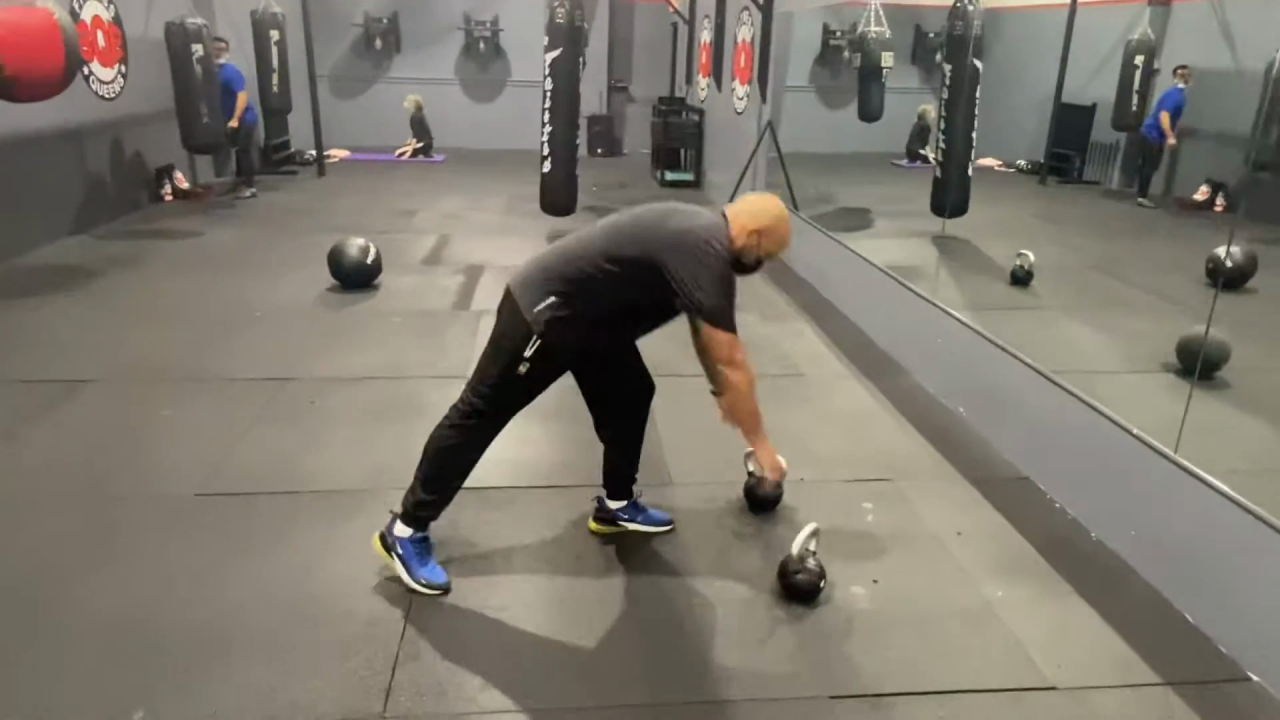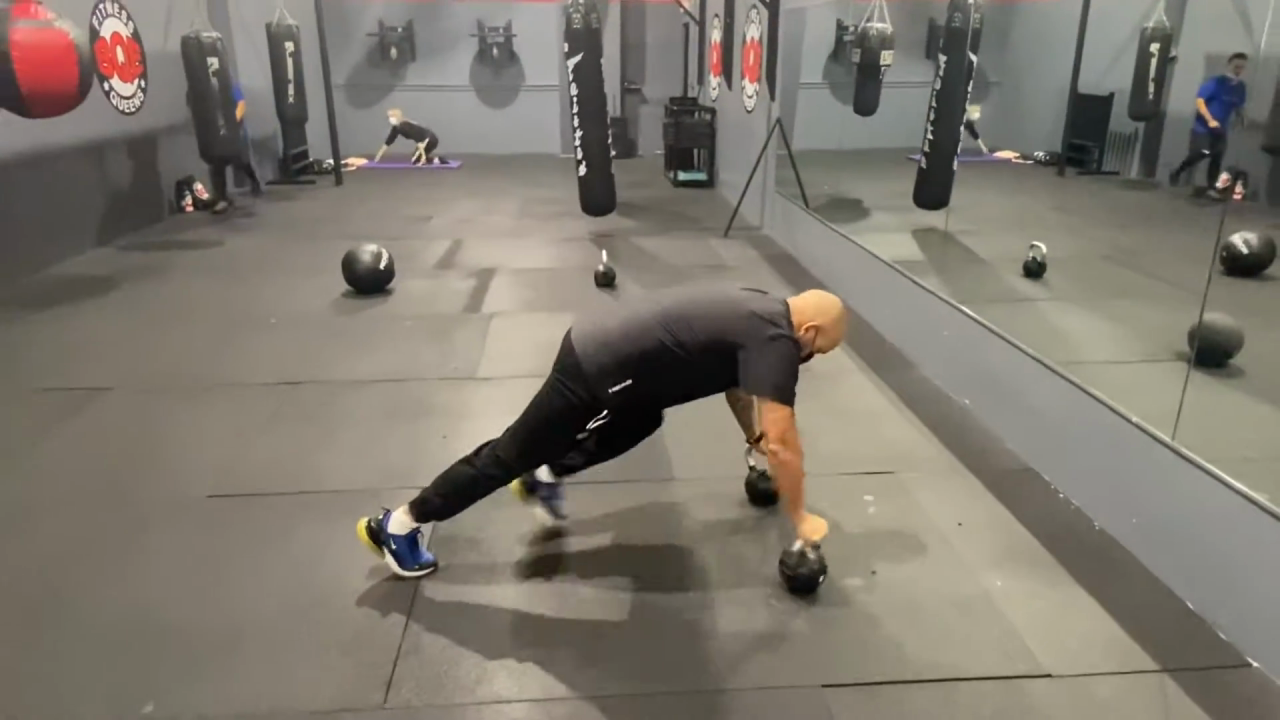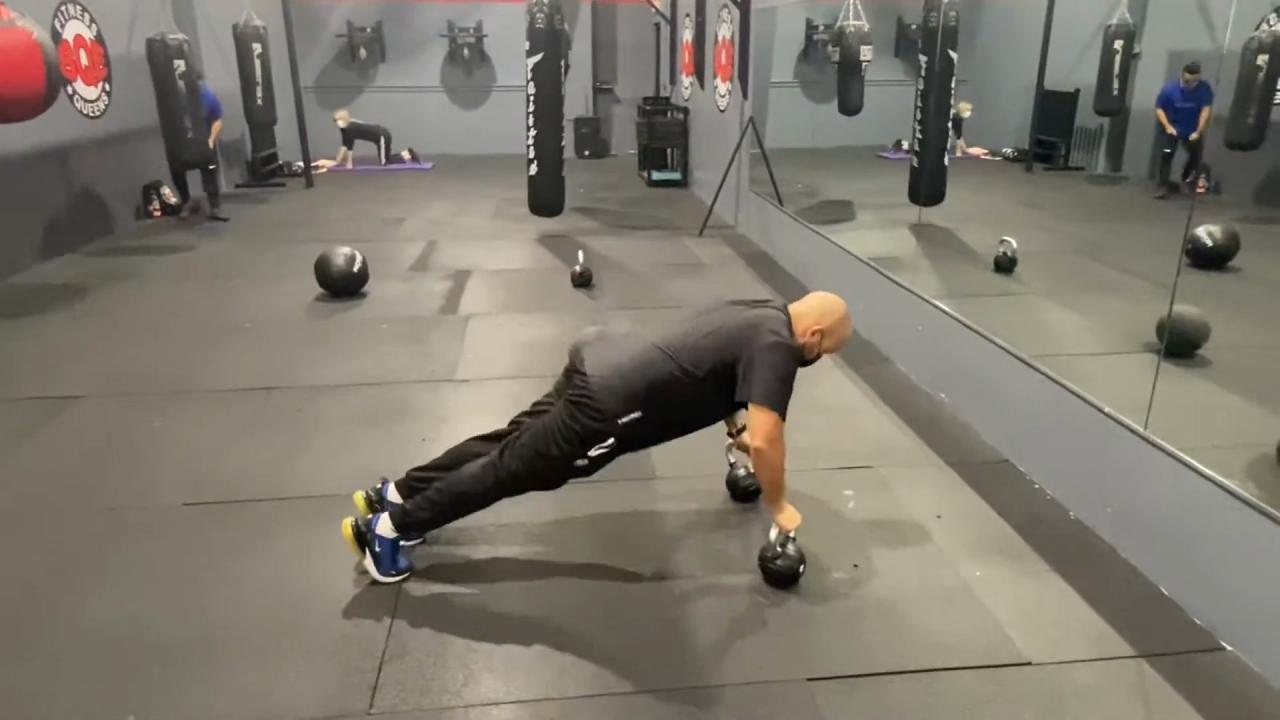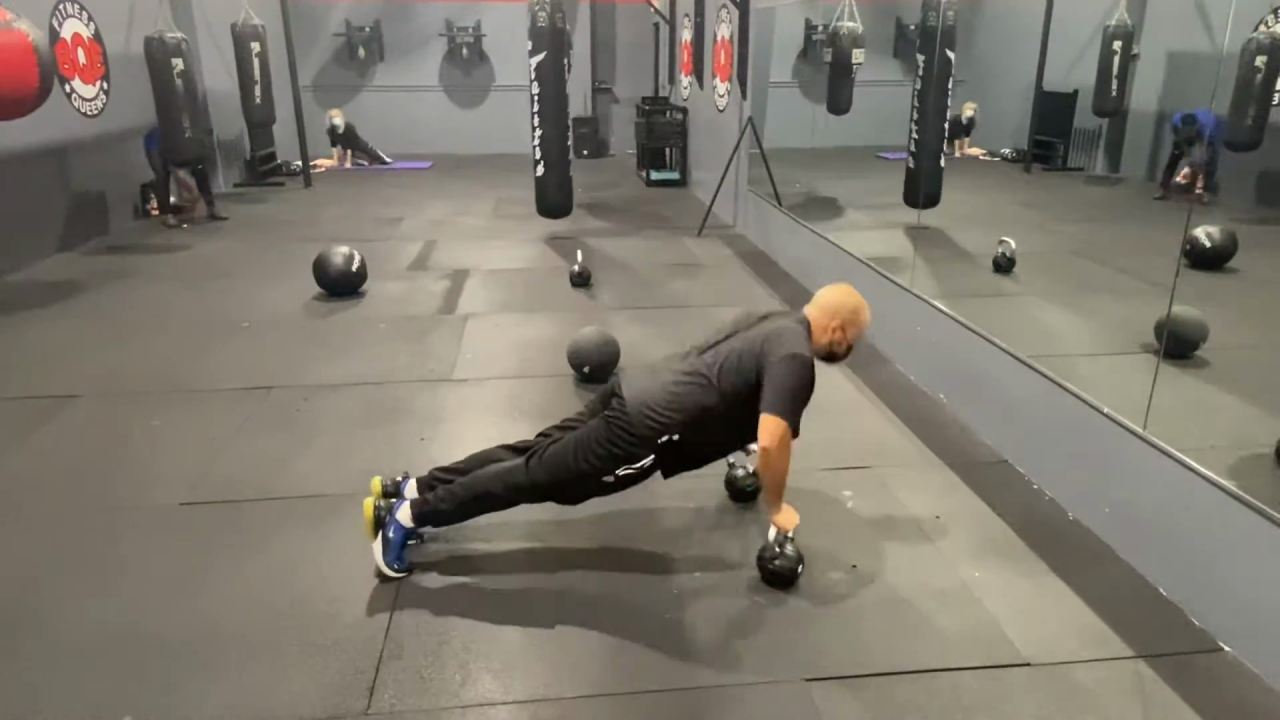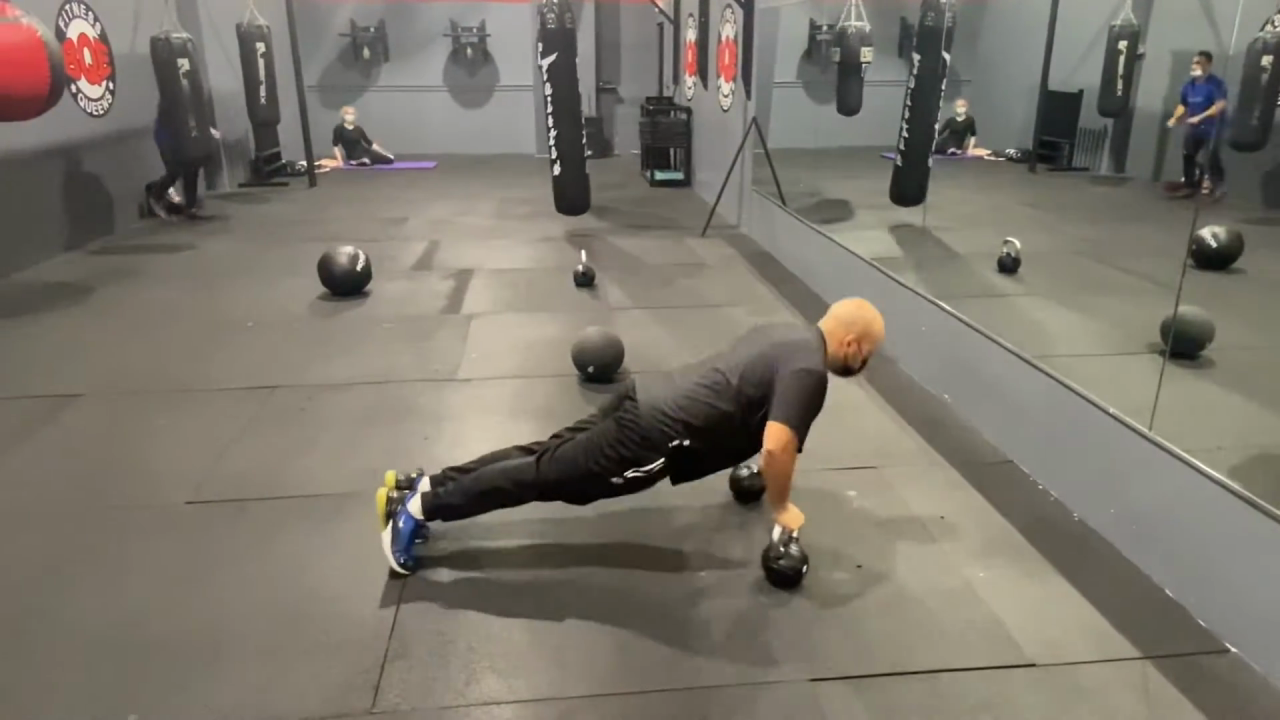
dt=1s
person 1, frame 1
left shoulder: (707, 234)
right shoulder: (704, 255)
left elbow: (710, 336)
right elbow: (732, 365)
left wrist: (722, 392)
right wrist: (759, 443)
right hip: (542, 309)
left knee: (631, 396)
right knee: (480, 413)
left ankle: (616, 504)
right ankle: (407, 532)
person 1, frame 2
left shoulder: (761, 314)
right shoulder: (776, 341)
left elbow: (738, 384)
right elbow: (781, 443)
left wrist: (756, 441)
right wrist: (801, 518)
left hip: (600, 346)
right hip: (598, 372)
left knee: (641, 421)
right knee: (512, 454)
left ankle: (545, 477)
right ankle: (397, 525)
person 1, frame 3
left shoulder: (761, 315)
right shoulder: (777, 348)
right elbow: (765, 442)
left wrist: (735, 430)
right wrist: (779, 508)
left hip: (601, 366)
right hip: (609, 408)
left knee: (506, 446)
right knee: (510, 469)
left ankle: (391, 493)
right ankle: (385, 526)
person 1, frame 4
left shoulder: (773, 321)
right shoulder: (795, 359)
right elbow: (774, 442)
left wrist: (737, 435)
right wrist: (777, 508)
left hip: (634, 394)
right hip: (644, 432)
left knee: (529, 457)
right knee: (536, 478)
left ankle: (408, 490)
right ankle: (410, 515)
person 1, frame 5
left shoulder: (789, 334)
right shoulder: (808, 372)
right elbow: (776, 450)
left wrist: (745, 445)
right wrist: (782, 508)
left hip: (644, 403)
right hip: (654, 437)
left knee: (540, 460)
right knee: (544, 478)
left ankle: (419, 487)
right ankle: (421, 508)
